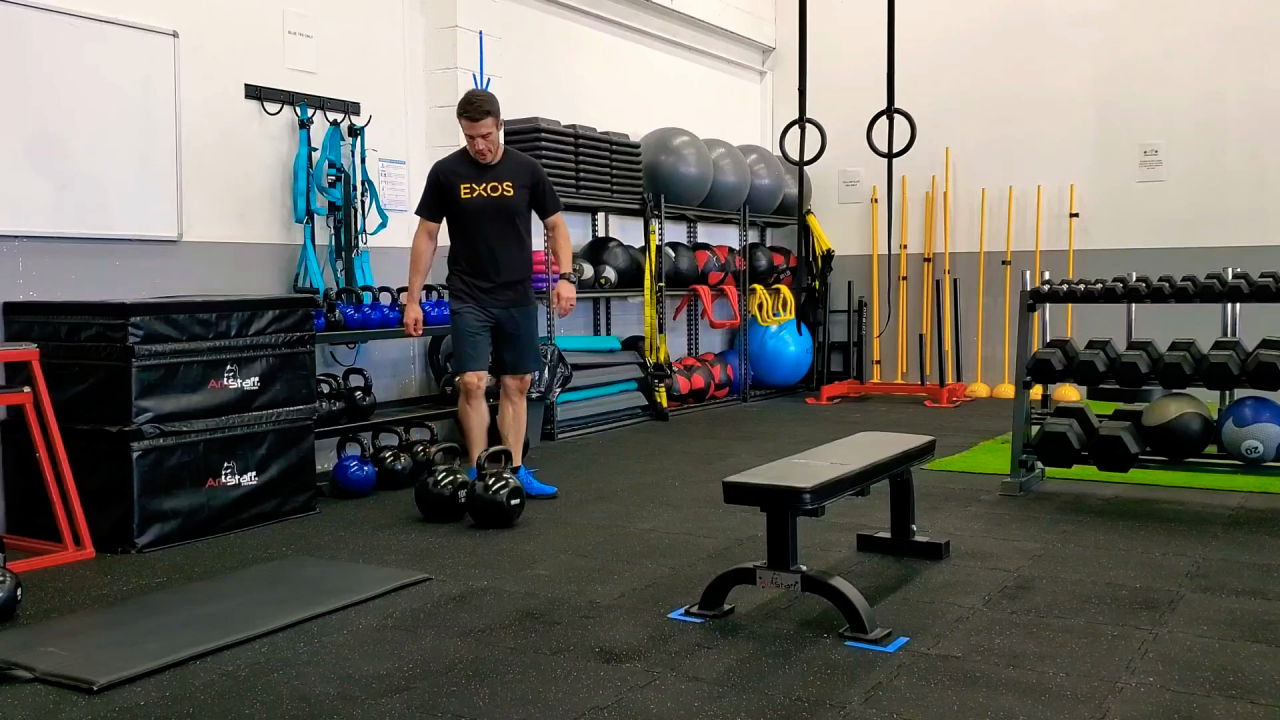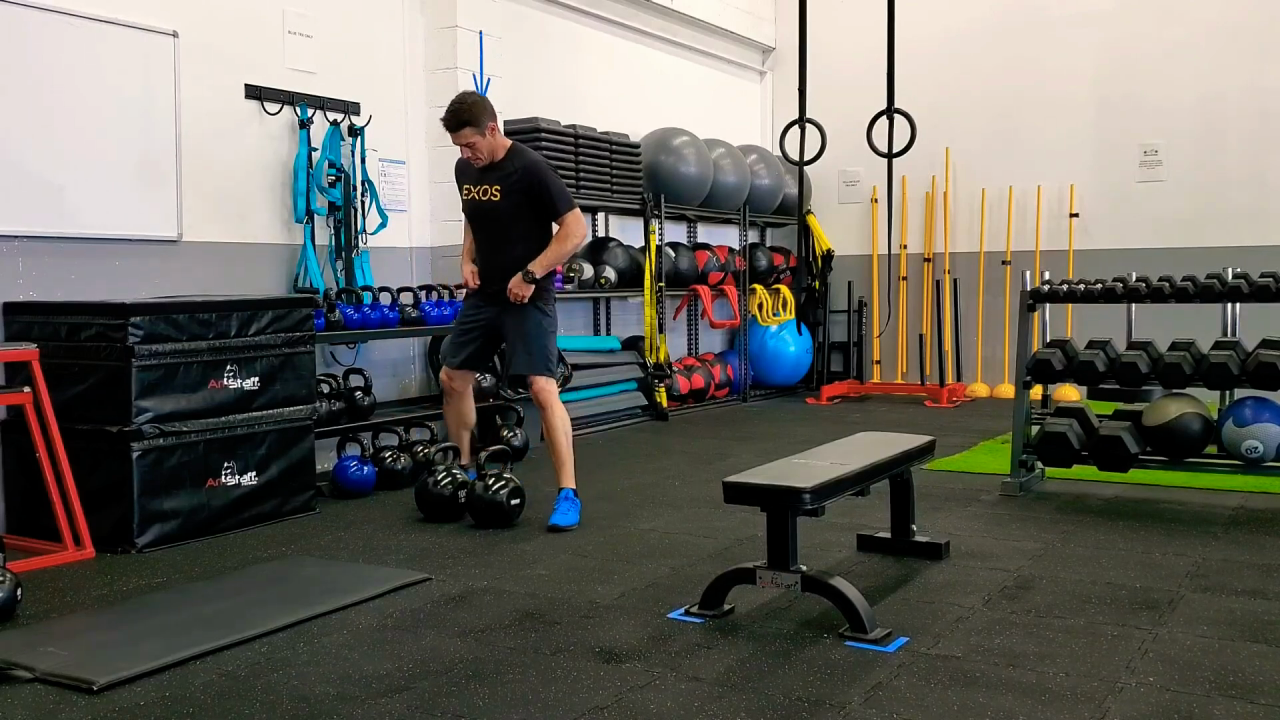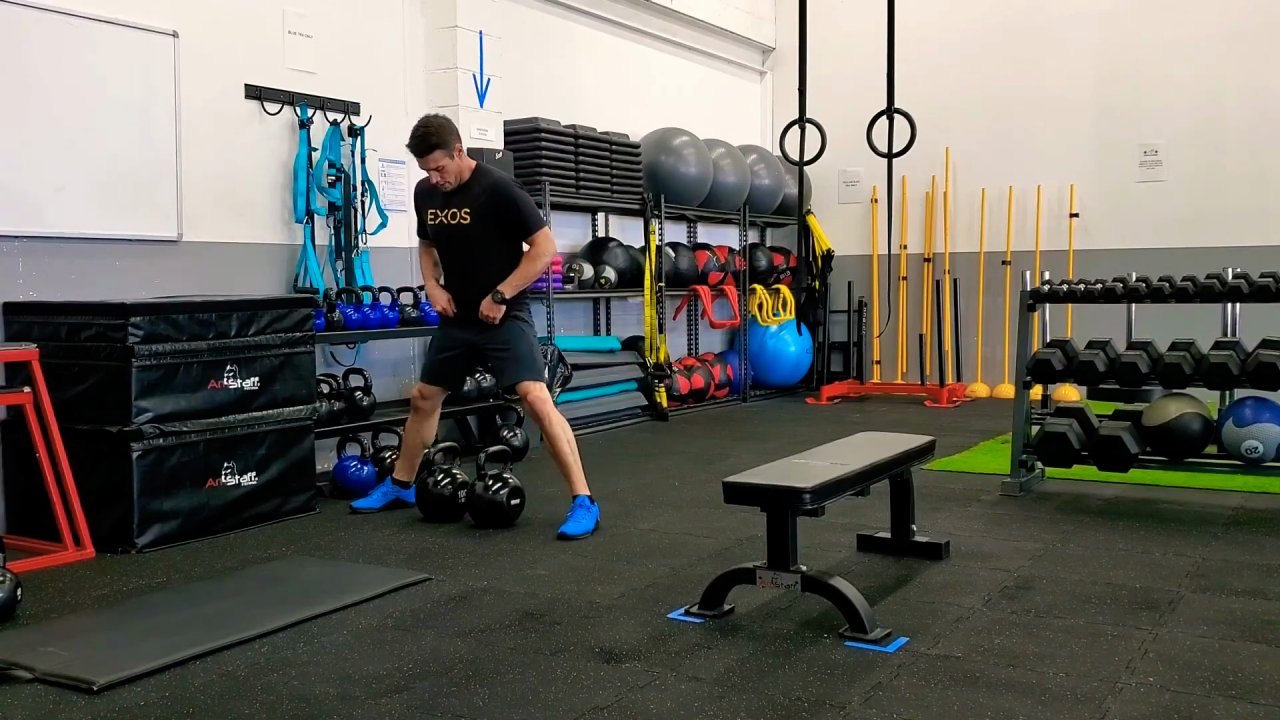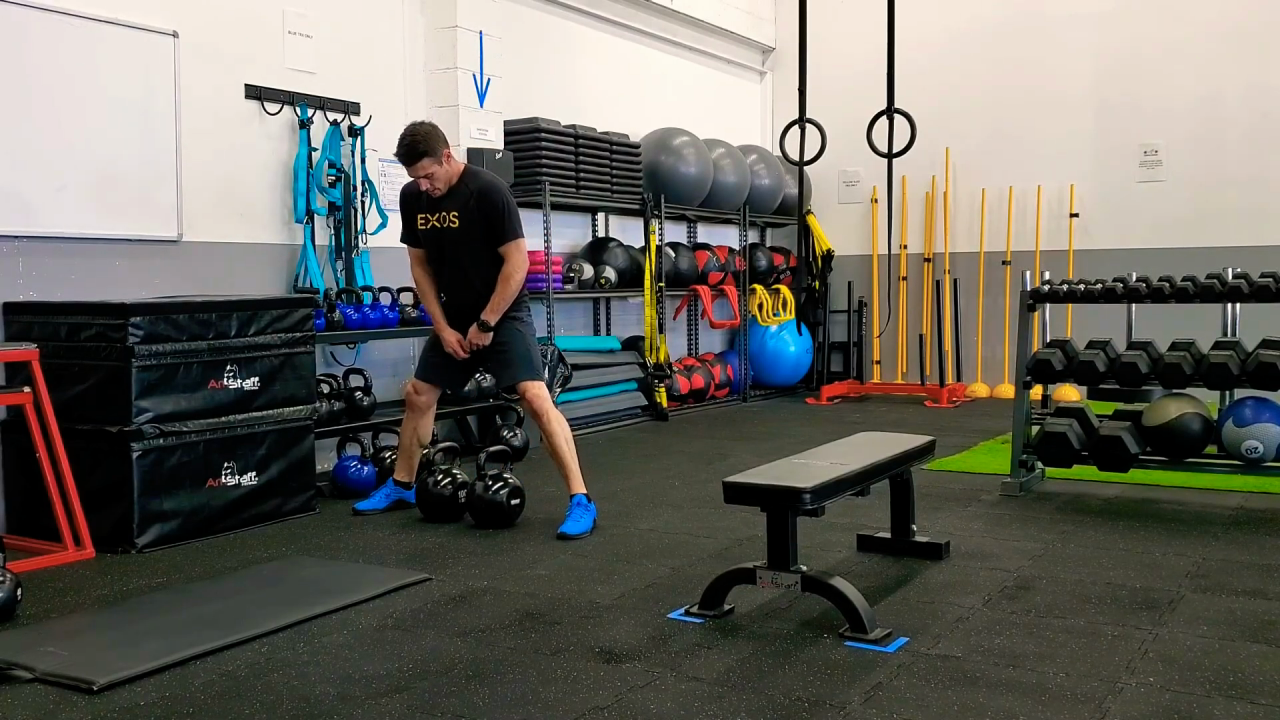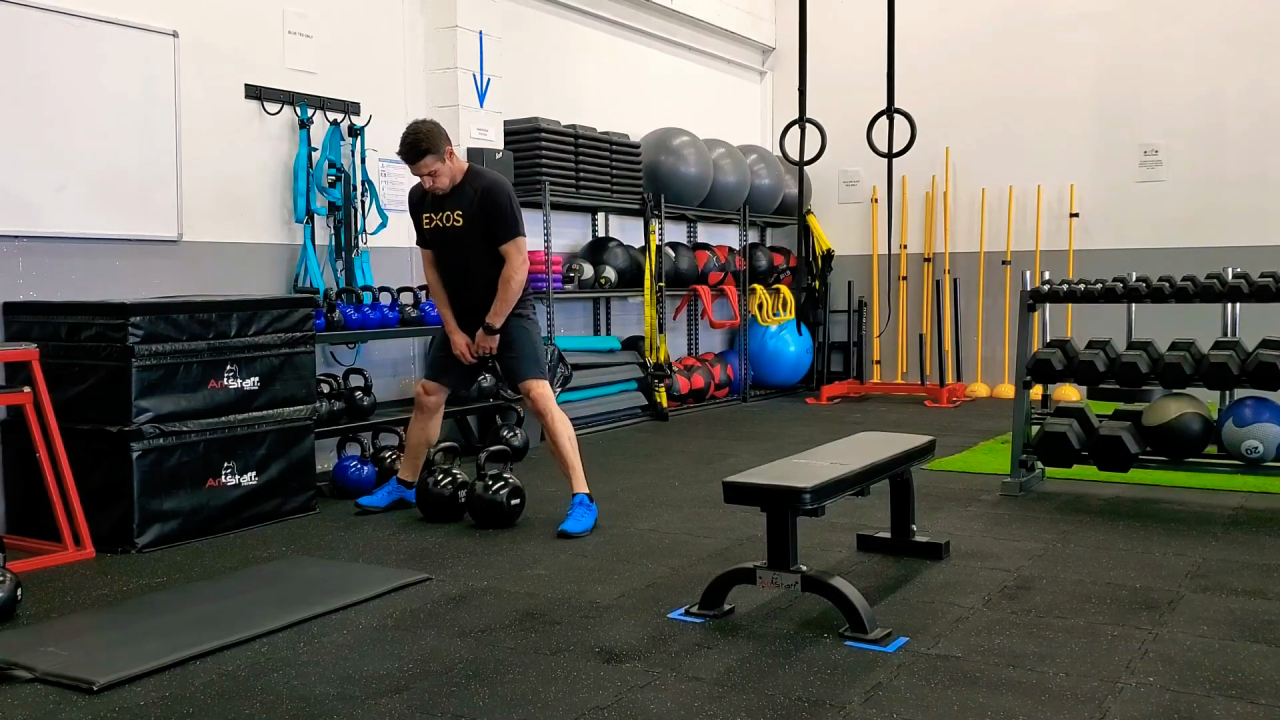
dt=1s
person 1, frame 1
left shoulder: (526, 169)
right shoulder: (445, 172)
left elbow: (556, 226)
right elbow: (426, 235)
left wrist: (565, 275)
right wrist: (412, 298)
left hip: (518, 298)
right hip: (470, 299)
left knee: (517, 385)
right knee: (473, 382)
left ankle: (515, 470)
right ankle: (479, 471)
person 1, frame 2
left shoulder: (531, 168)
right shoulder: (466, 169)
left elbow: (574, 229)
left wrist: (530, 276)
right wrist: (468, 260)
left hip: (531, 296)
right hip: (488, 293)
left knee: (542, 390)
right knee: (452, 379)
left ankle: (568, 494)
right ankle: (463, 469)
person 1, frame 3
left shoulder: (498, 188)
right shoulder: (425, 192)
left elbow: (544, 246)
left wrist: (501, 295)
right wrist: (433, 285)
left hip: (504, 314)
right hip: (457, 318)
left knee: (536, 399)
right knee: (424, 398)
left ankle: (584, 502)
right ankle: (399, 486)
person 1, frame 4
left shoulder: (488, 190)
right shoulder: (412, 197)
left elbow: (517, 261)
right elbow: (420, 264)
left wrist: (486, 324)
right wrist: (442, 327)
left hip: (504, 313)
right hip: (455, 316)
left knee: (535, 398)
right knee: (418, 395)
left ankle: (581, 501)
right ankle: (401, 486)
person 1, frame 5
left shoulder: (492, 189)
right shoulder: (419, 198)
left elbow: (517, 263)
right elbow: (431, 266)
left wrist: (492, 327)
right wrist: (453, 331)
left hip: (509, 313)
right hip: (459, 318)
left knee: (539, 397)
right knee: (427, 397)
left ankle: (583, 500)
right ankle: (403, 486)
